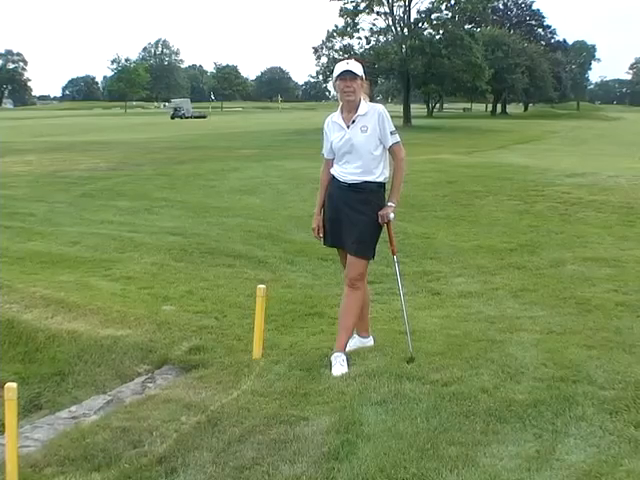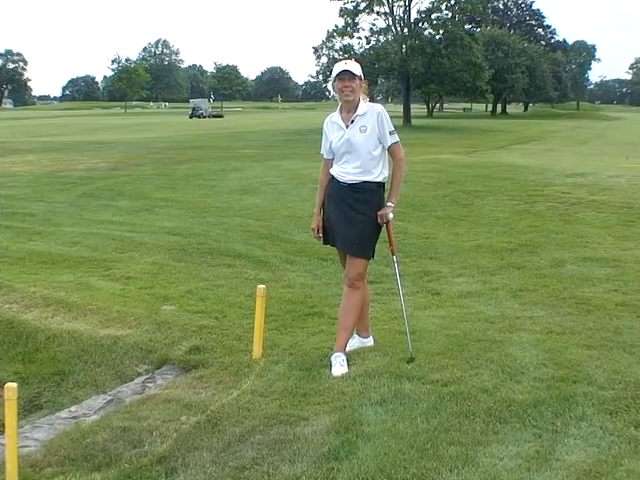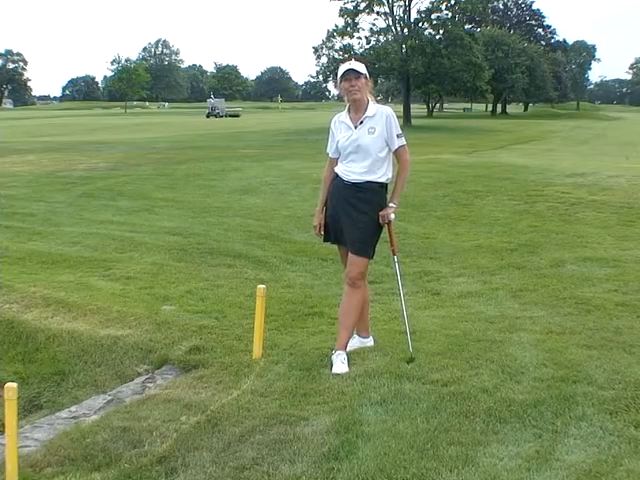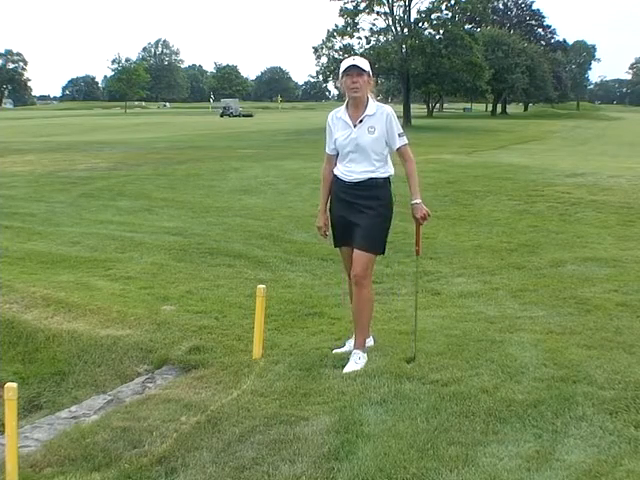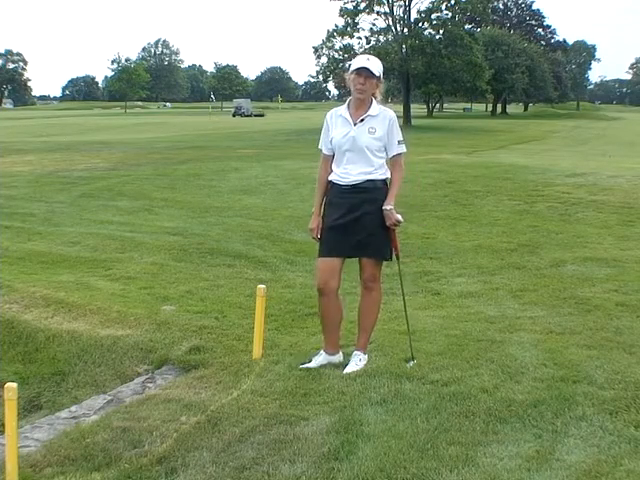
dt=1s
person 1, frame 1
left shoulder: (378, 113)
right shoulder: (331, 122)
left elbow: (399, 157)
left wrist: (392, 203)
right wrist: (318, 210)
left hip: (368, 198)
right hip: (338, 197)
left knee: (354, 278)
right knee: (354, 273)
left ankle: (338, 351)
right ankle: (363, 334)
person 1, frame 2
left shoulder: (376, 113)
right shoulder: (330, 122)
left elbow: (399, 157)
left wrist: (391, 202)
right wrist: (318, 210)
left hip: (367, 198)
right hip: (337, 197)
left knee: (354, 278)
right knee: (353, 273)
left ankle: (339, 351)
right ankle: (363, 334)
person 1, frame 3
left shoulder: (385, 115)
right shoulder: (337, 121)
left elbow: (404, 160)
left wrist: (393, 203)
right wrist: (320, 208)
left hip: (370, 198)
right hip: (340, 196)
left knee: (354, 277)
right knee: (354, 272)
left ankle: (340, 351)
right ankle: (363, 335)
person 1, frame 4
left shoulder: (384, 114)
right shoulder: (334, 118)
left elbow: (406, 157)
right elbow: (329, 165)
left wrist: (416, 199)
right wrist: (322, 208)
left hip: (374, 196)
right hip: (342, 197)
left knee: (361, 275)
right knee: (352, 274)
left ankle: (359, 349)
right ankle: (363, 334)
person 1, frame 5
left shoulder: (386, 117)
right shoulder: (333, 117)
left elbow: (397, 167)
right elbow: (325, 166)
left wrist: (390, 205)
right wrist: (316, 211)
left hip: (372, 200)
right hip: (338, 201)
left knee: (370, 280)
right knee: (325, 284)
left ankle: (361, 351)
right ankle: (330, 351)
